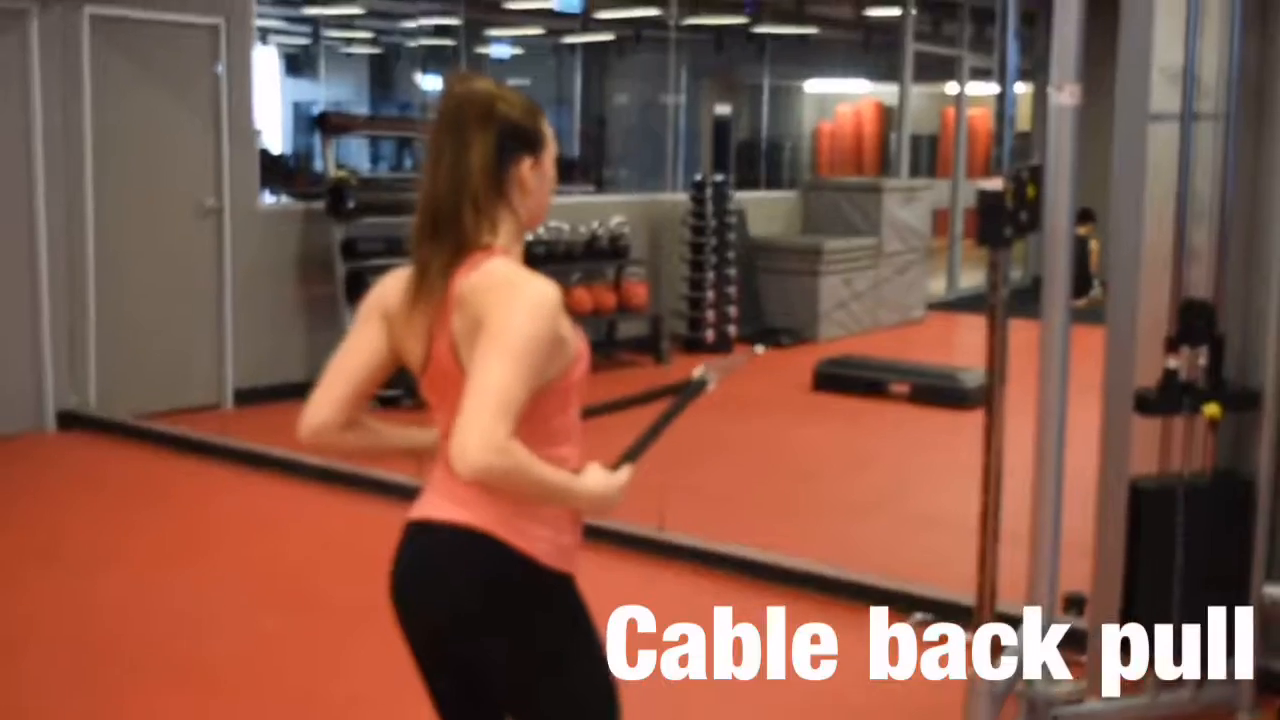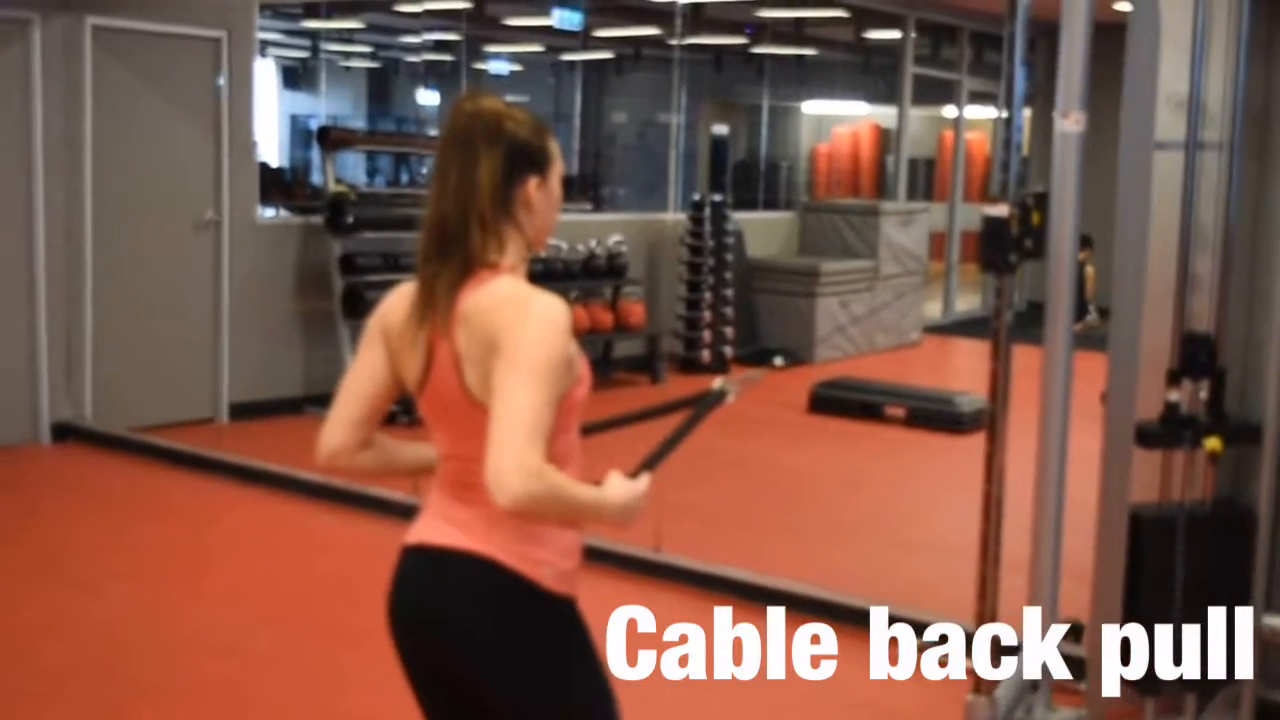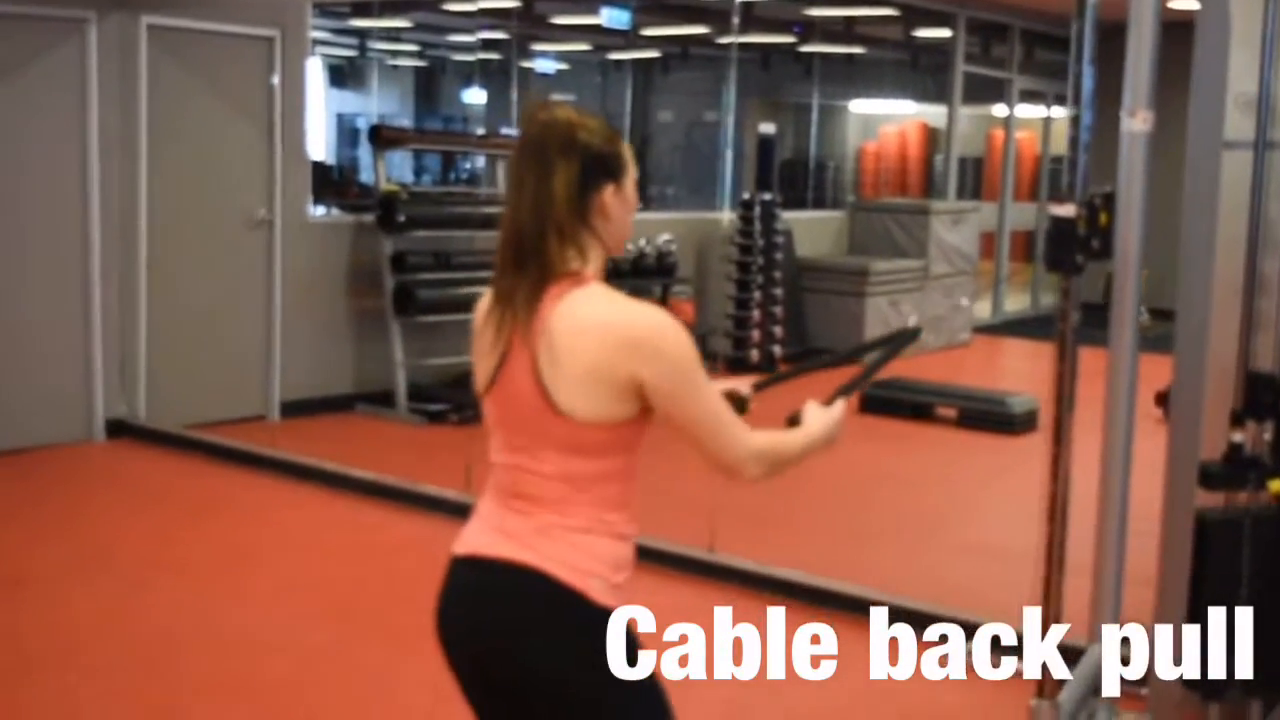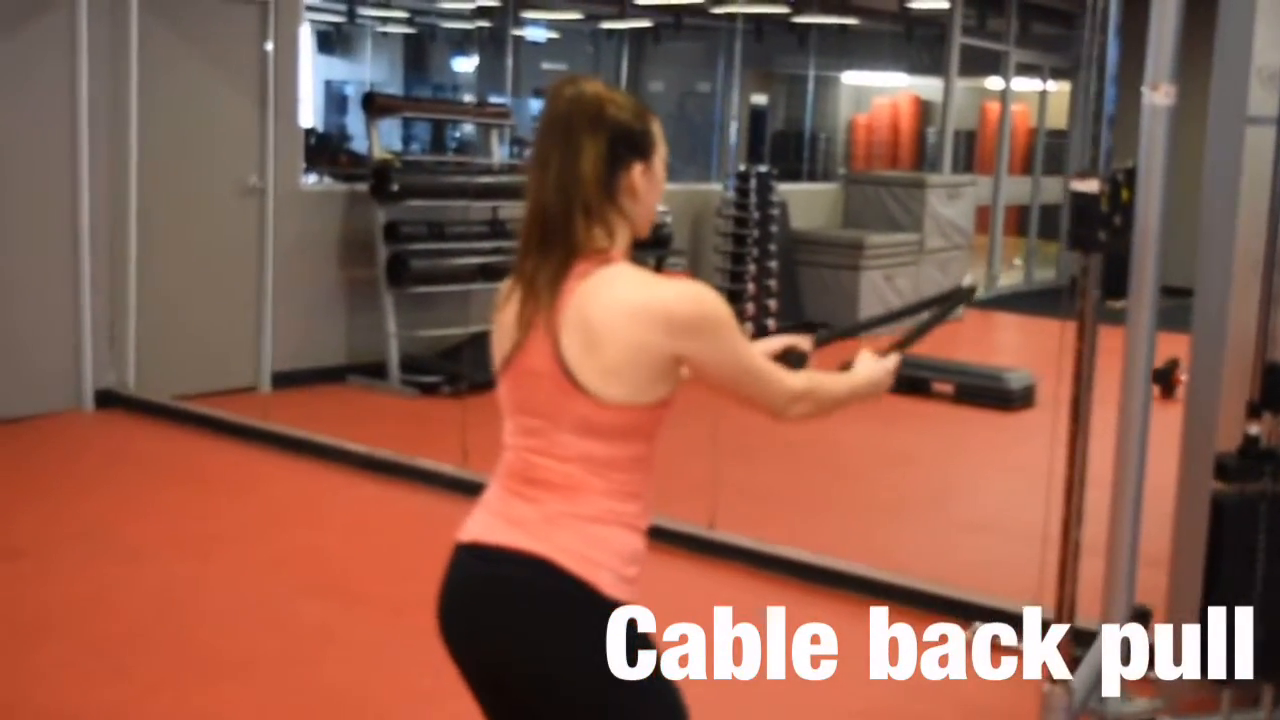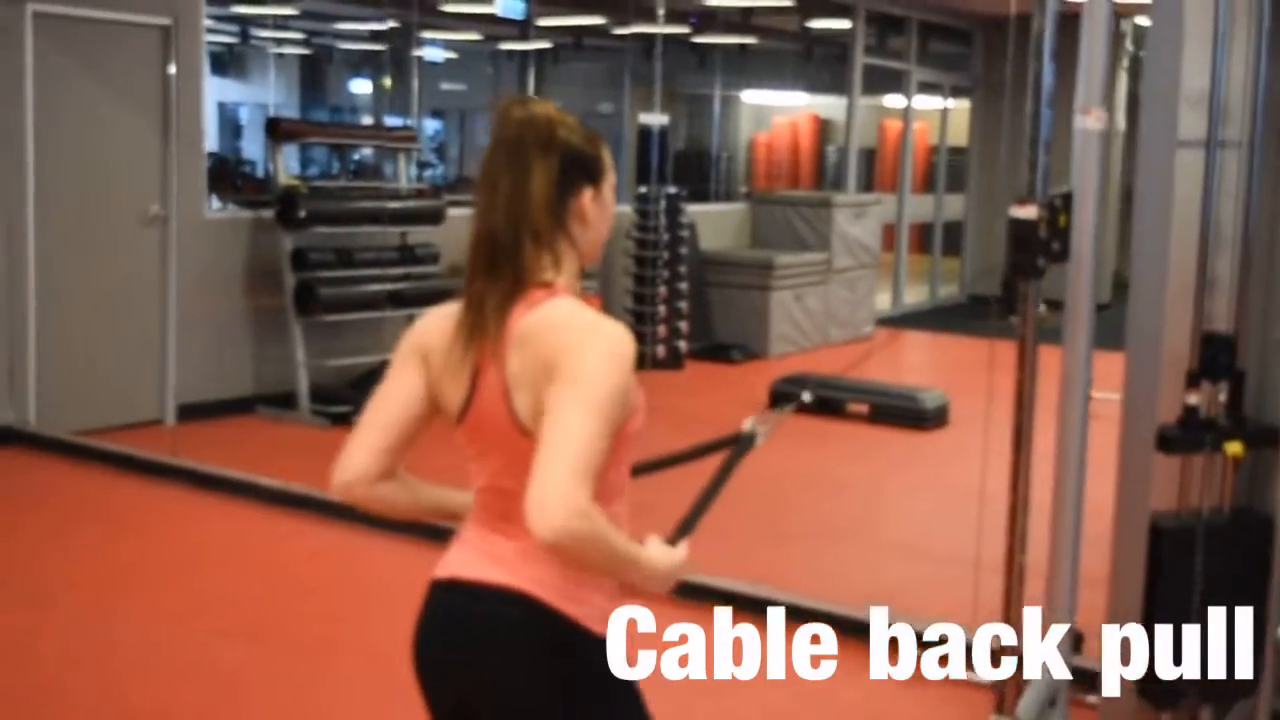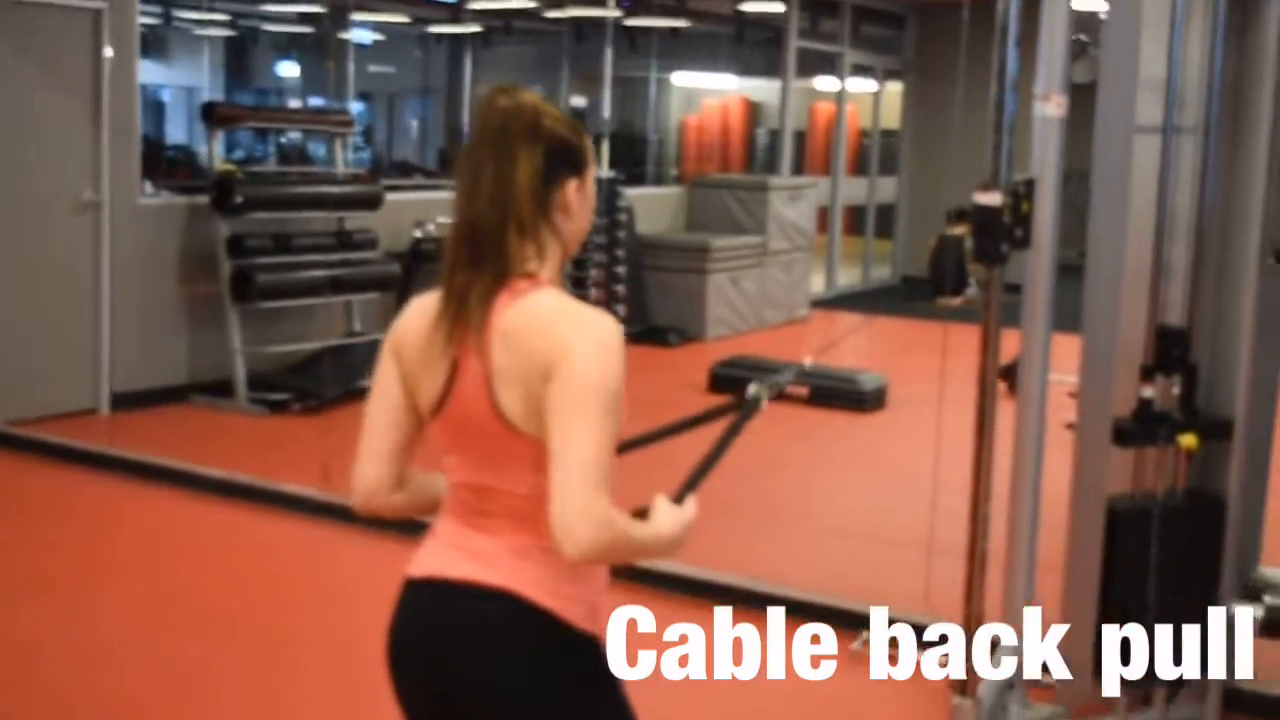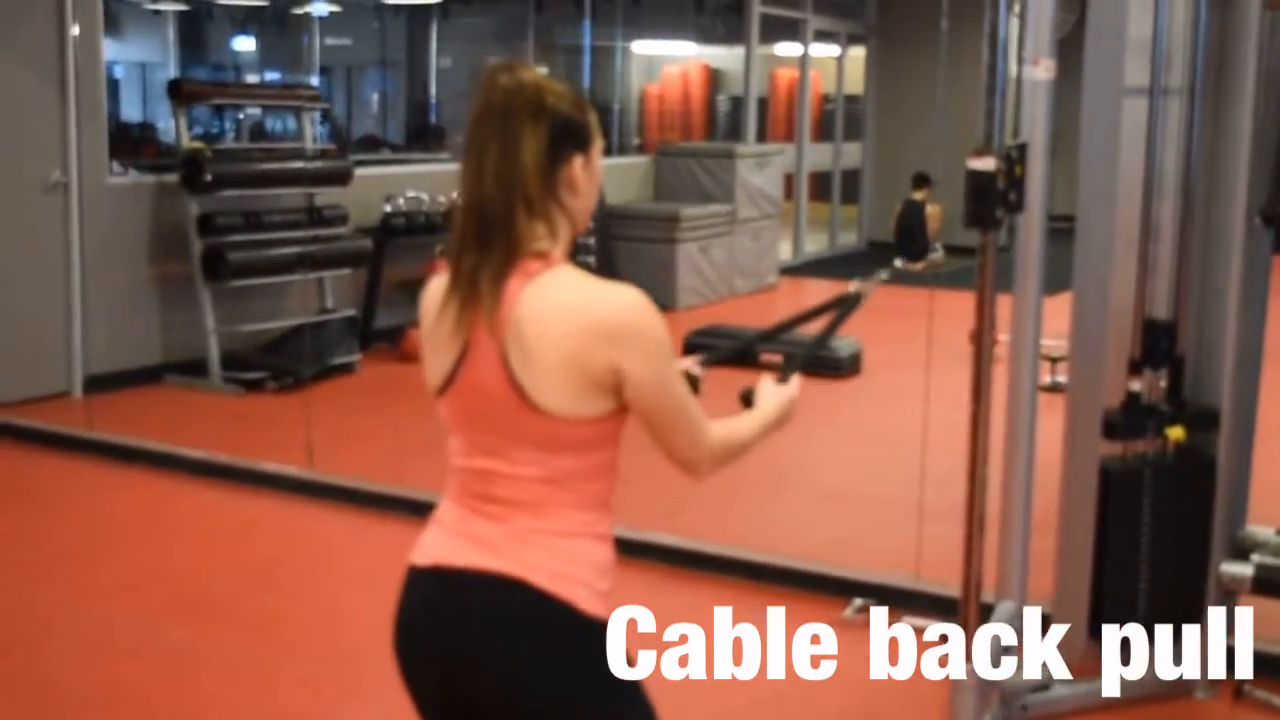
dt=0.7s
person 1, frame 1
left shoulder: (401, 291)
right shoulder: (525, 295)
left elbow: (321, 424)
right elbow: (481, 455)
right wrist: (582, 491)
left hip: (424, 564)
right hip: (509, 575)
person 1, frame 2
left shoulder: (403, 308)
right shoulder: (533, 313)
left elbow: (339, 447)
right elbow: (516, 484)
right wrist: (610, 502)
left hip: (420, 586)
right hip: (510, 598)
person 1, frame 3
left shoulder: (494, 312)
right shoulder: (635, 328)
right elbow: (742, 460)
left wrist: (690, 392)
right wrist: (816, 431)
left hip: (468, 594)
right hip: (559, 608)
person 1, frame 4
left shoulder: (520, 294)
right shoulder: (668, 306)
right elbow: (787, 398)
left wrist: (741, 351)
right wrist: (864, 379)
left hip: (473, 583)
right hip: (567, 602)
person 1, frame 5
left shoulder: (441, 330)
right shoulder: (594, 339)
left elbow: (356, 478)
right elbow: (558, 517)
right wrist: (647, 567)
left hip: (447, 625)
right hip: (548, 640)
person 1, frame 6
left shoulder: (419, 322)
right shoulder: (579, 332)
left elbow: (374, 490)
right elbow: (582, 532)
right wrist: (662, 532)
left hip: (421, 624)
right hip: (531, 638)
person 1, frame 7
left shoulder: (441, 299)
right shoulder: (611, 312)
right elbow: (695, 455)
right wrist: (767, 414)
left hip: (429, 607)
right hip: (541, 620)
